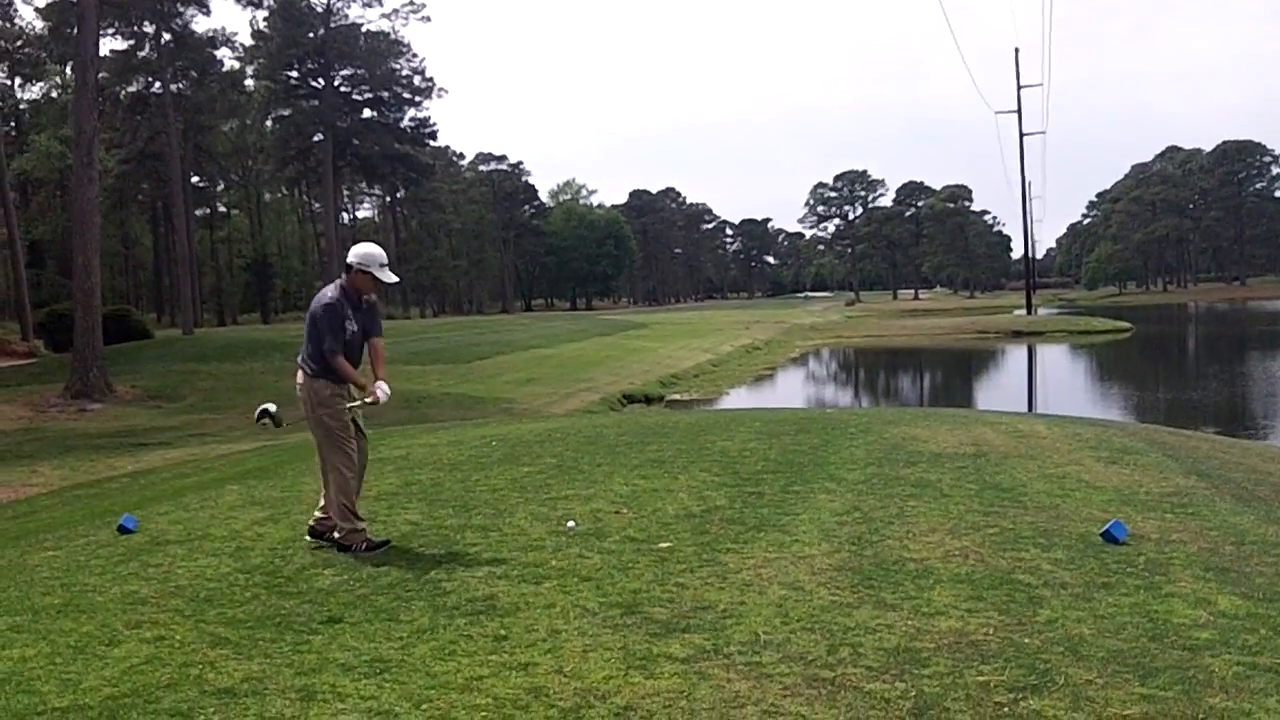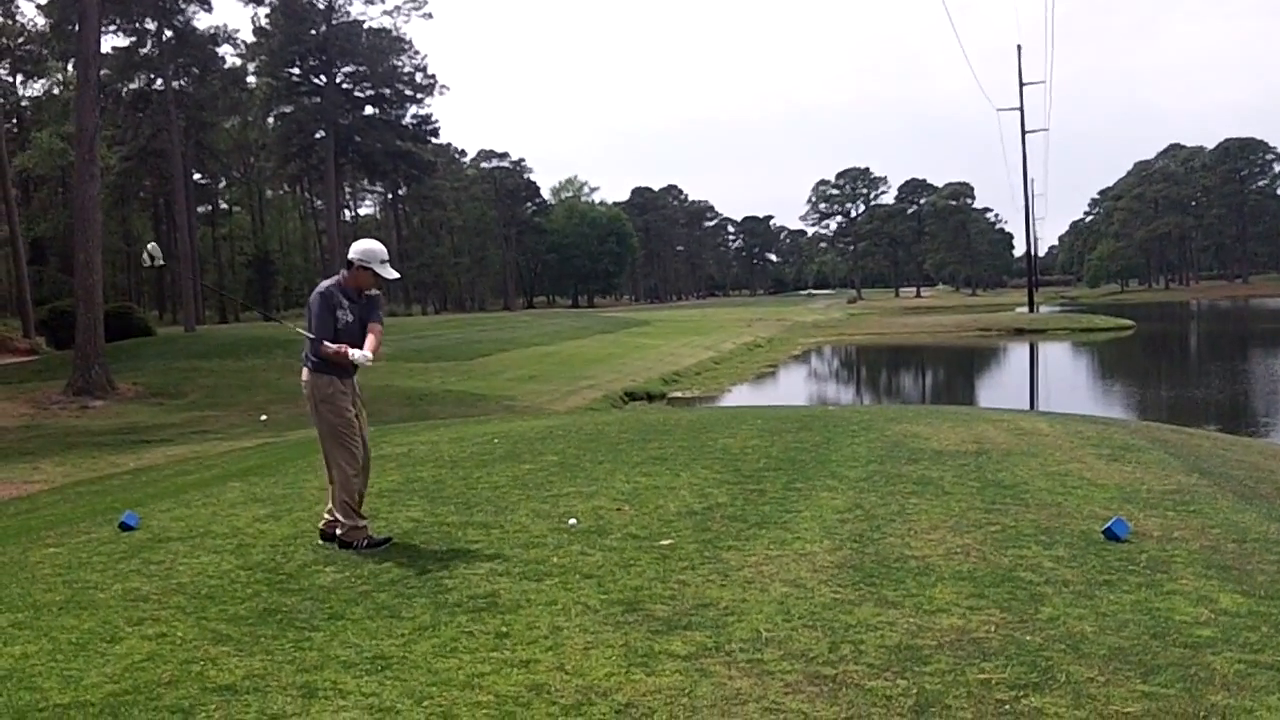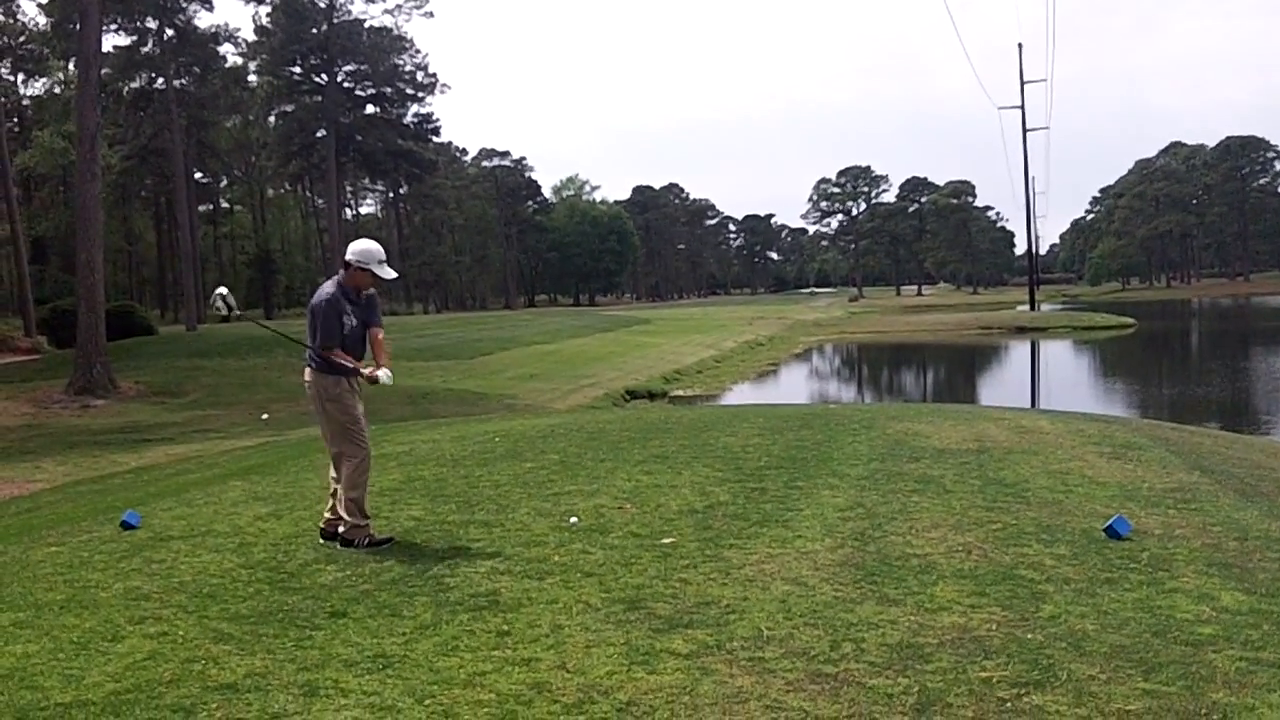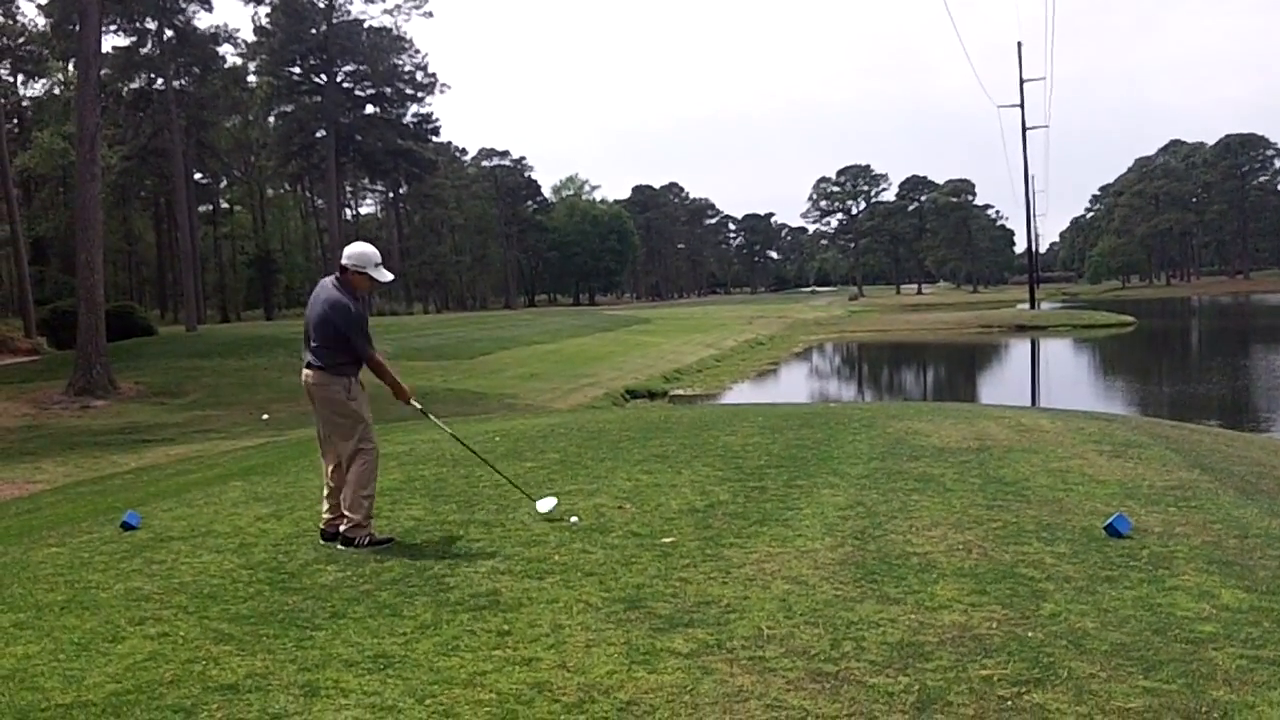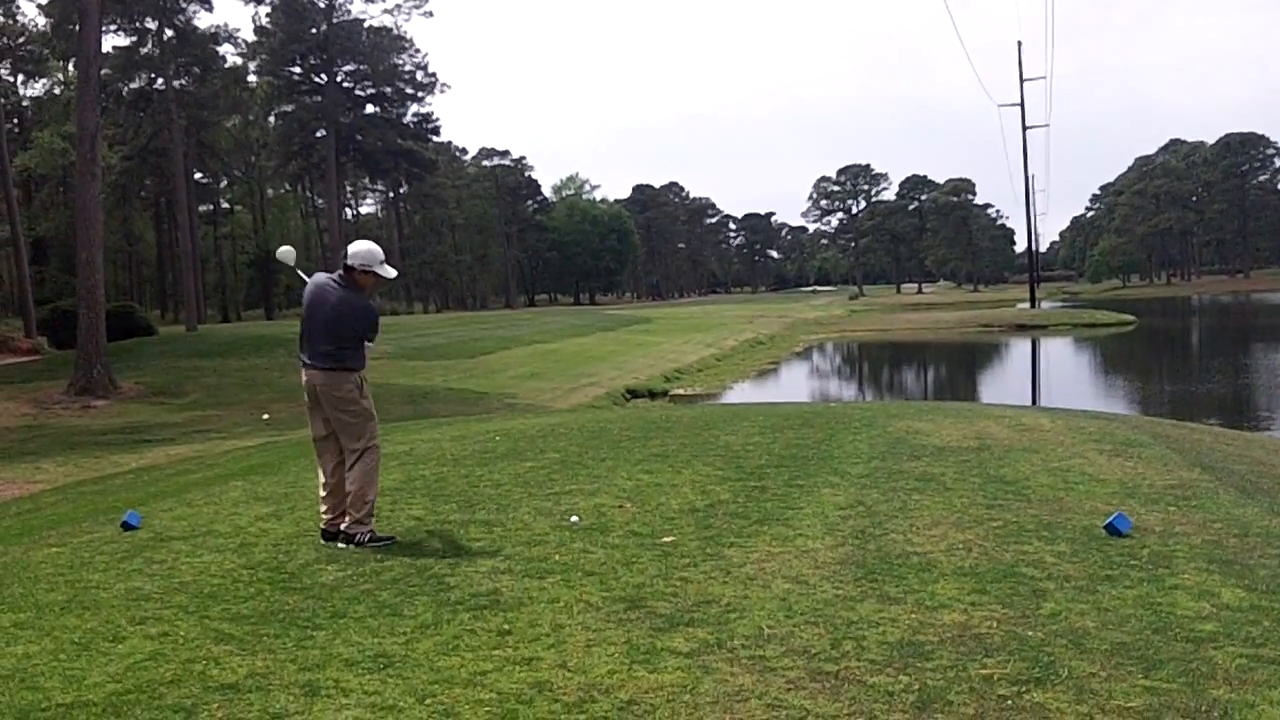
dt=0.2s
person 1, frame 1
left shoulder: (367, 303)
right shoulder: (330, 303)
left elbow: (375, 344)
right elbow: (334, 357)
left wrist: (380, 382)
right wrist: (363, 387)
left hip: (339, 385)
right hip: (321, 386)
left knee: (356, 454)
right knee: (342, 460)
left ankle: (324, 523)
right ankle: (349, 536)
person 1, frame 2
left shoulder: (371, 298)
right shoulder: (325, 294)
left elbow: (374, 331)
right elbow: (320, 345)
left wrist: (364, 353)
right wrist: (340, 353)
left hip: (346, 380)
right hip: (325, 382)
left knee: (358, 456)
right knee: (346, 458)
left ankle: (333, 524)
right ankle: (350, 533)
person 1, frame 3
left shoulder: (367, 297)
right shoulder: (328, 299)
left elbow: (376, 335)
right elbow: (330, 352)
left wrist: (383, 366)
right wrist: (361, 370)
left hip: (346, 380)
right hip: (328, 381)
left knee: (347, 455)
right knee: (355, 453)
left ankle: (334, 523)
right ankle: (353, 531)
person 1, frame 4
left shoulder: (328, 284)
right shoulder: (345, 308)
right elbow: (367, 356)
left wrist: (392, 377)
right wrist: (395, 385)
left hip: (319, 377)
right hip: (335, 383)
left knee: (336, 455)
right knee: (362, 451)
left ankle: (333, 523)
right ankle: (355, 530)
person 1, frame 5
left shoulder: (316, 282)
right shoulder: (362, 307)
right elbow: (370, 337)
left hip: (312, 376)
right hip: (342, 381)
left knee: (330, 454)
right knee: (364, 451)
left ankle: (332, 523)
right ankle: (356, 528)
